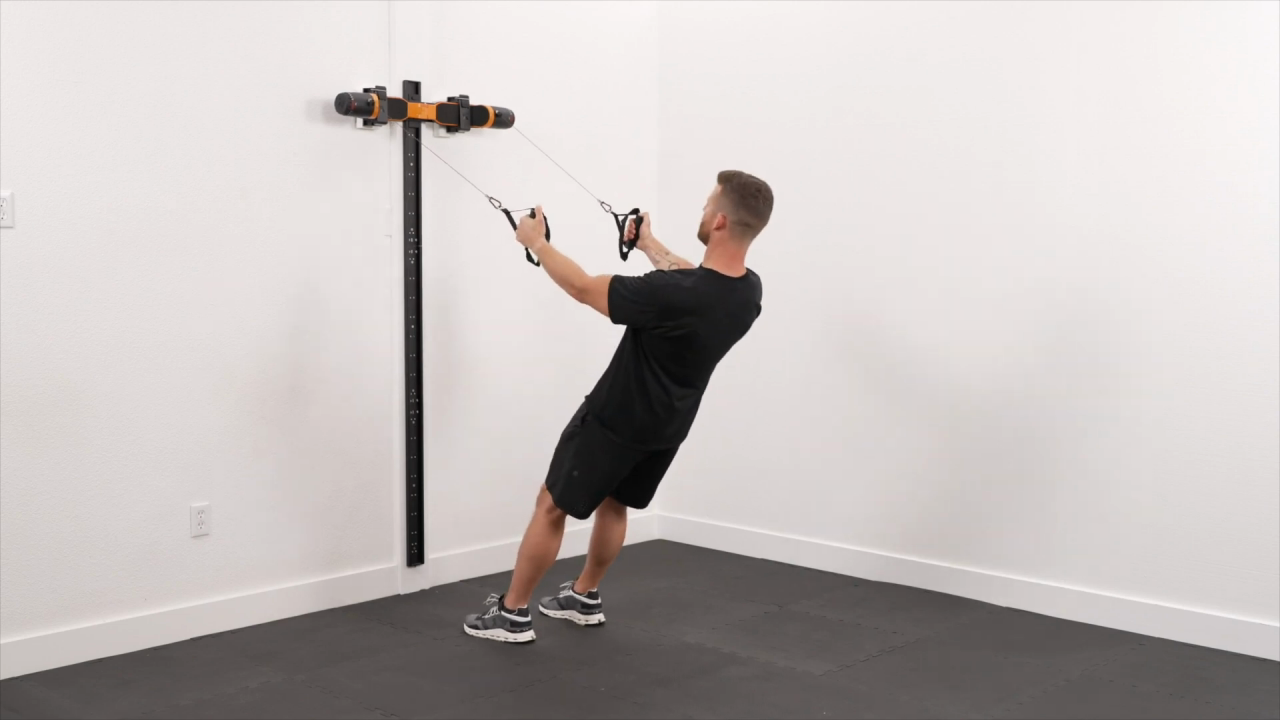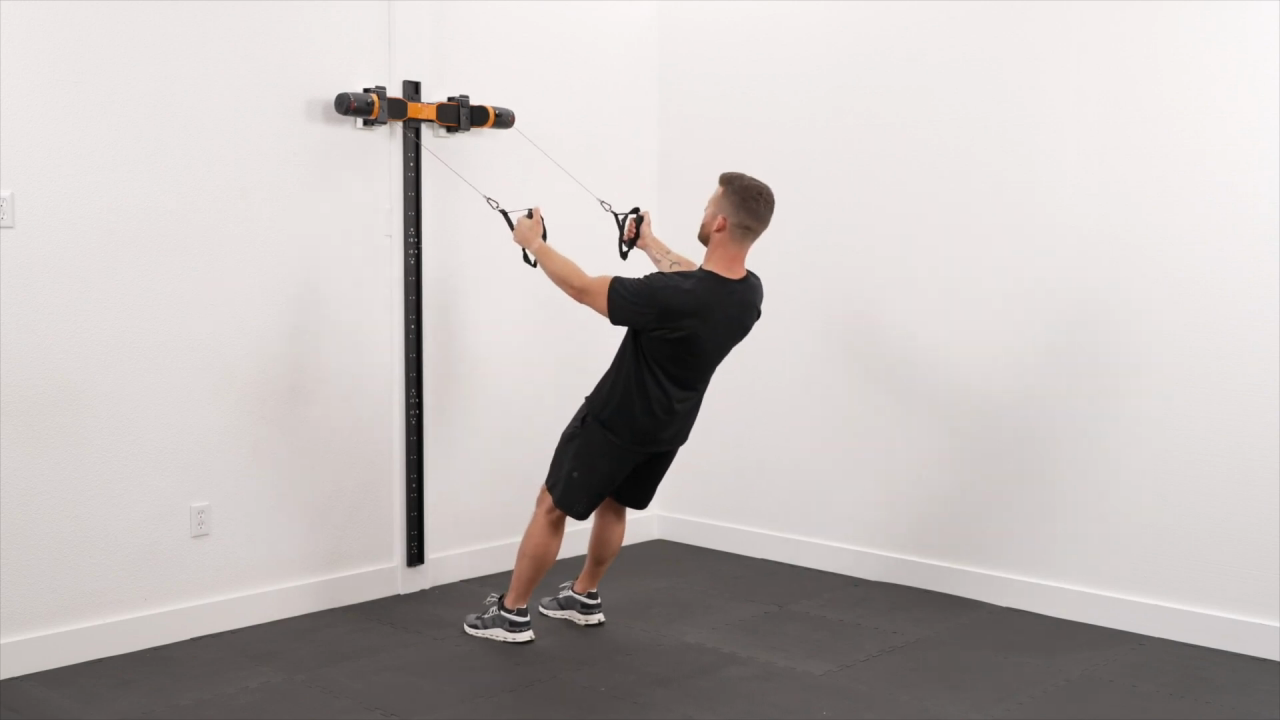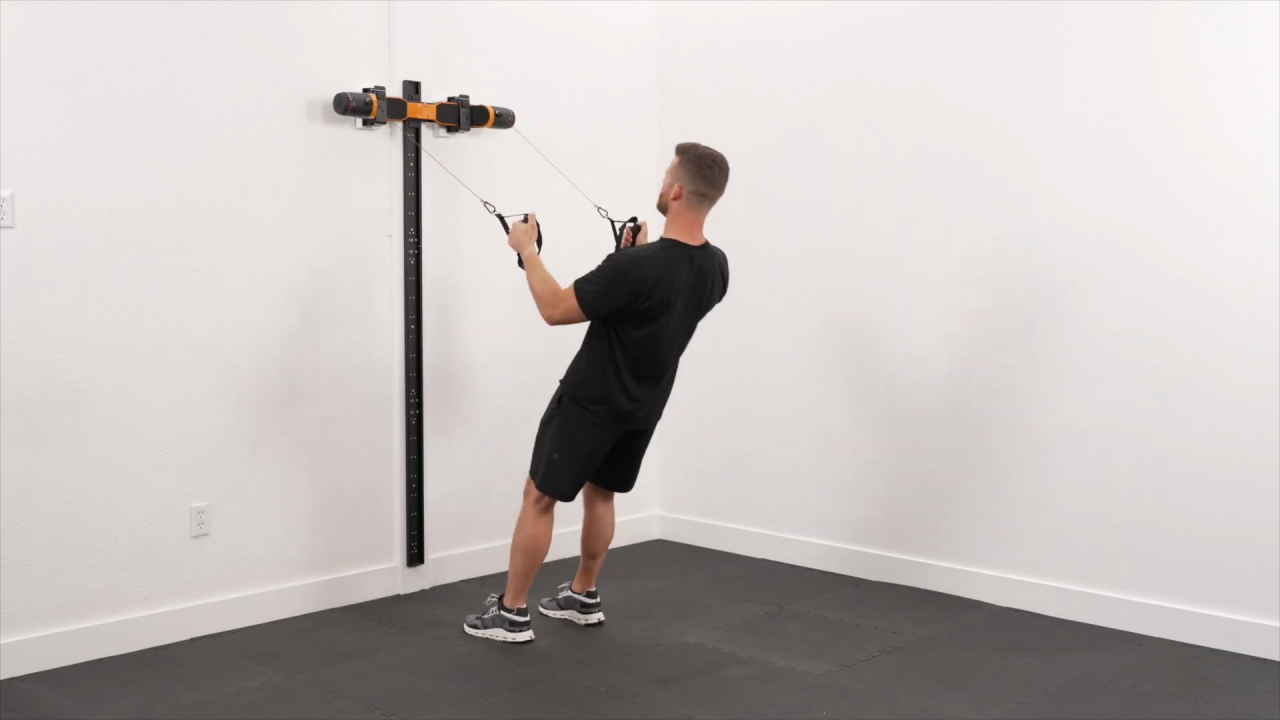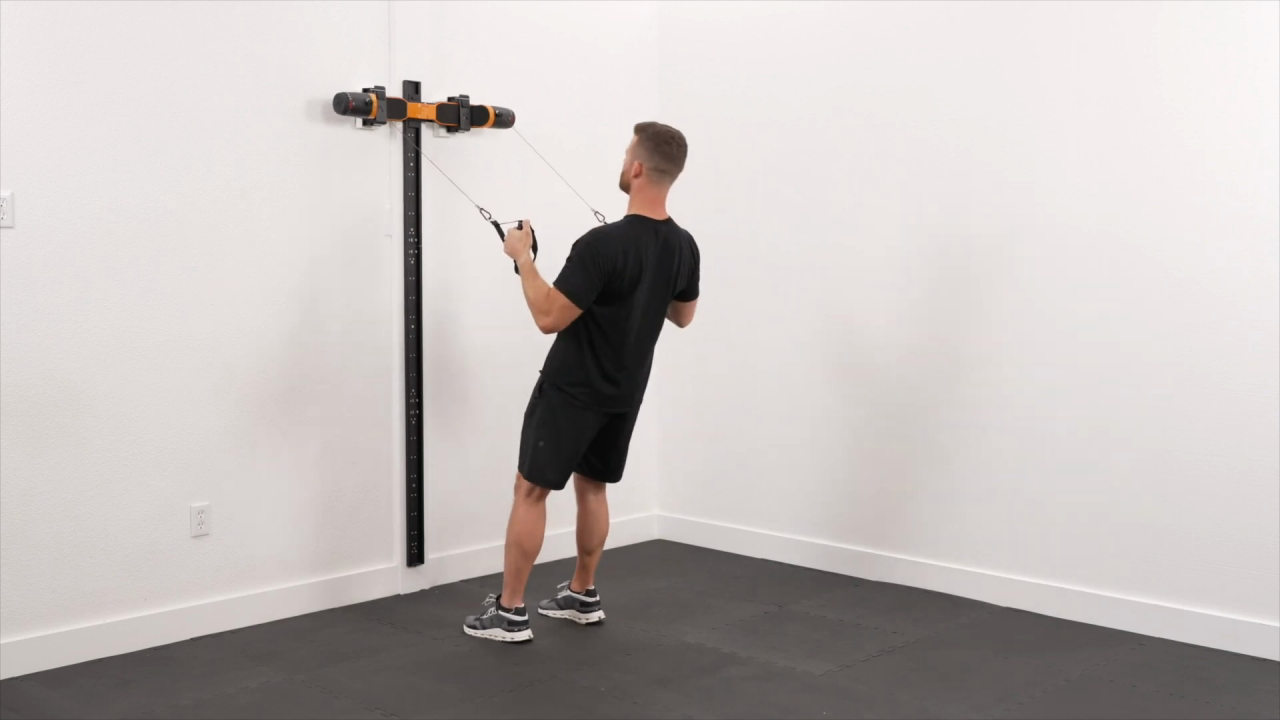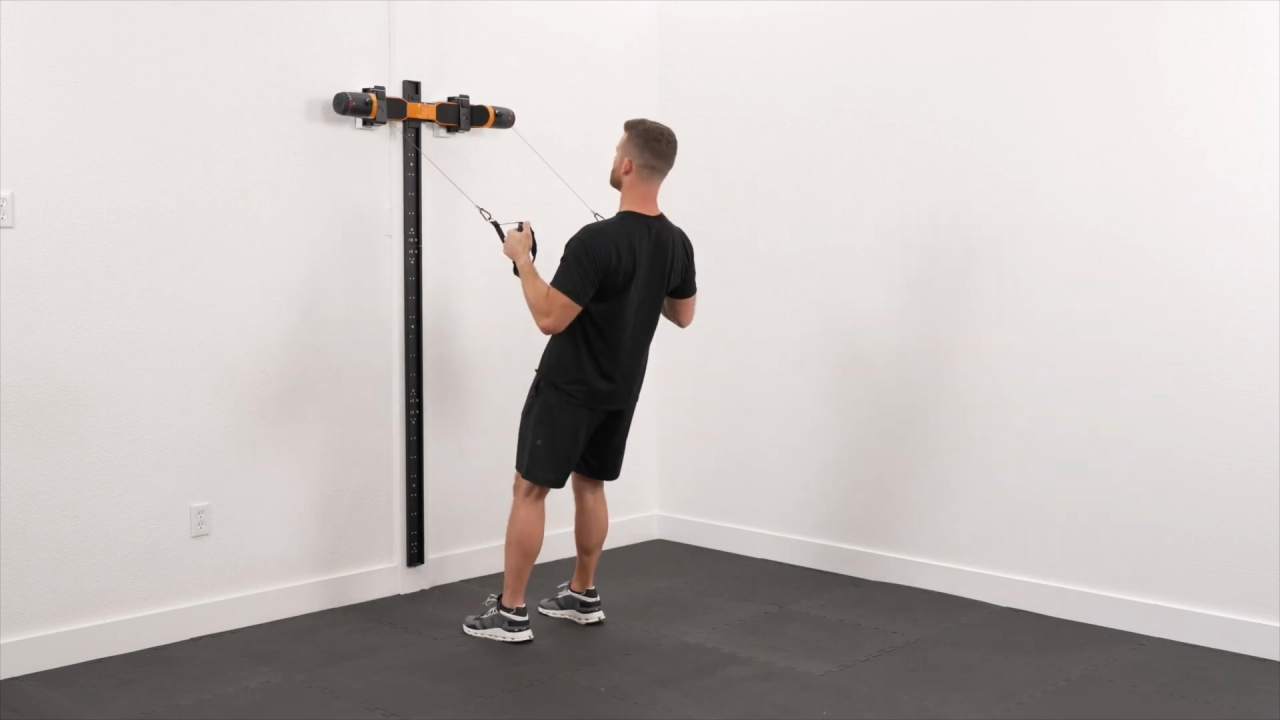
dt=0.4s
person 1, frame 1
left shoulder: (671, 295)
right shoulder: (748, 291)
left elbow: (584, 289)
left wrist: (535, 242)
right wrist: (649, 244)
left hip: (617, 419)
right hip: (668, 425)
left knee: (552, 506)
right knee: (612, 502)
left ankle: (512, 612)
right ankle: (584, 596)
person 1, frame 2
left shoulder: (671, 298)
right shoulder: (749, 292)
left elbow: (583, 288)
left wrist: (533, 242)
right wrist: (649, 243)
left hip: (617, 421)
right hip: (669, 427)
left knee: (552, 507)
right knee: (612, 504)
left ankle: (511, 612)
right ankle: (584, 597)
person 1, frame 3
left shoulder: (634, 267)
right shoulder: (716, 267)
left elbow: (555, 309)
left wrist: (527, 251)
left hip: (591, 401)
right hip: (643, 406)
left knee: (539, 497)
right knee: (599, 492)
left ankle: (510, 612)
right ankle: (582, 596)
person 1, frame 4
left shoulder: (603, 244)
right shoulder: (684, 246)
left elbow: (548, 317)
right elbow: (683, 316)
left wrist: (522, 256)
left hip: (572, 389)
right hip: (624, 391)
left knee: (530, 490)
right knee: (591, 486)
left ankle: (509, 611)
right ankle: (582, 595)
person 1, frame 5
left shoulder: (596, 240)
right shoulder: (677, 243)
left elbow: (550, 319)
right elbow: (683, 316)
left wrist: (522, 257)
left hip: (568, 387)
right hip: (620, 388)
left knee: (529, 489)
right knee: (589, 485)
left ankle: (510, 611)
right ankle: (582, 595)
